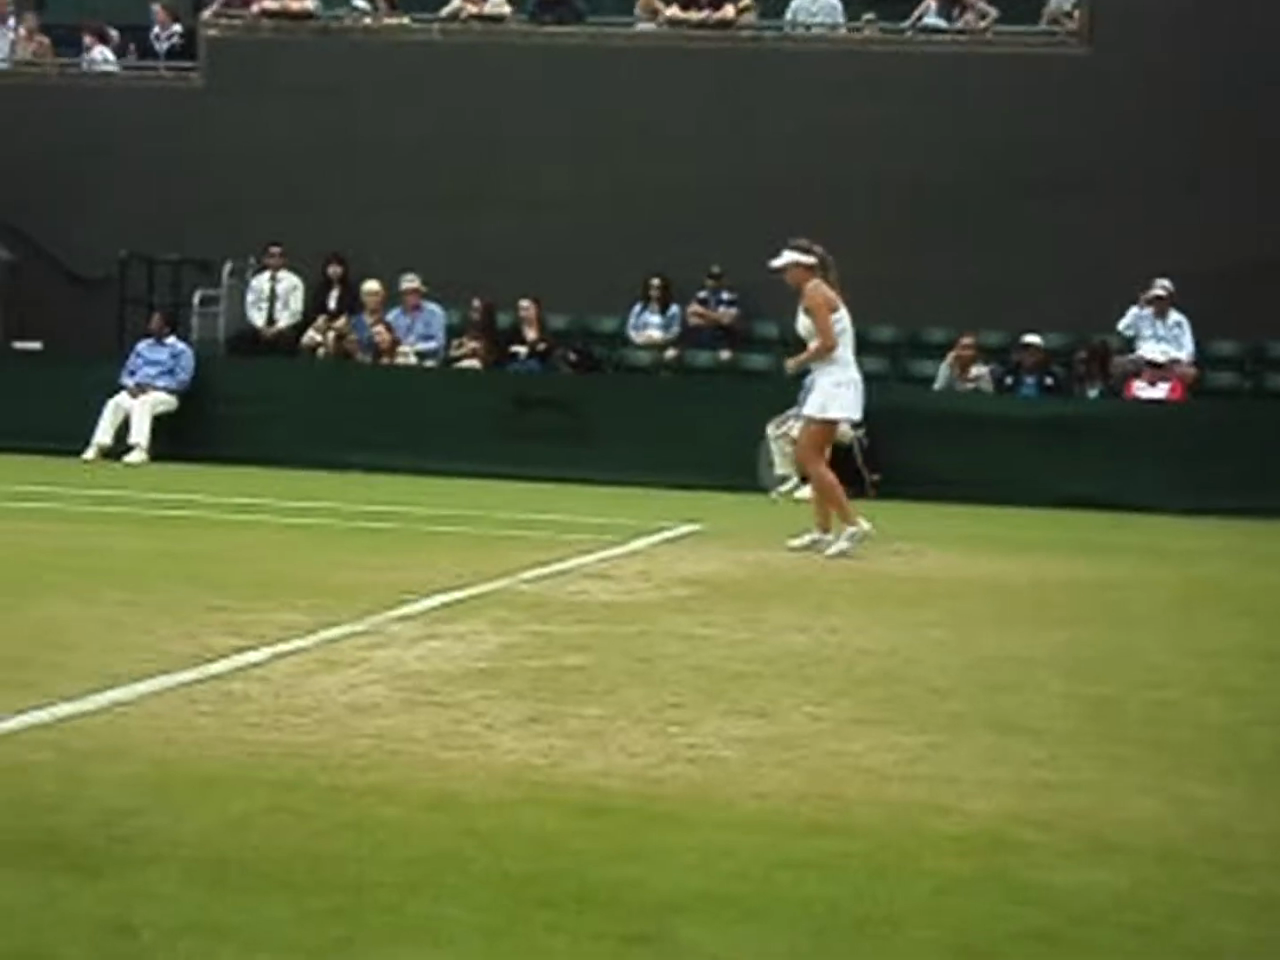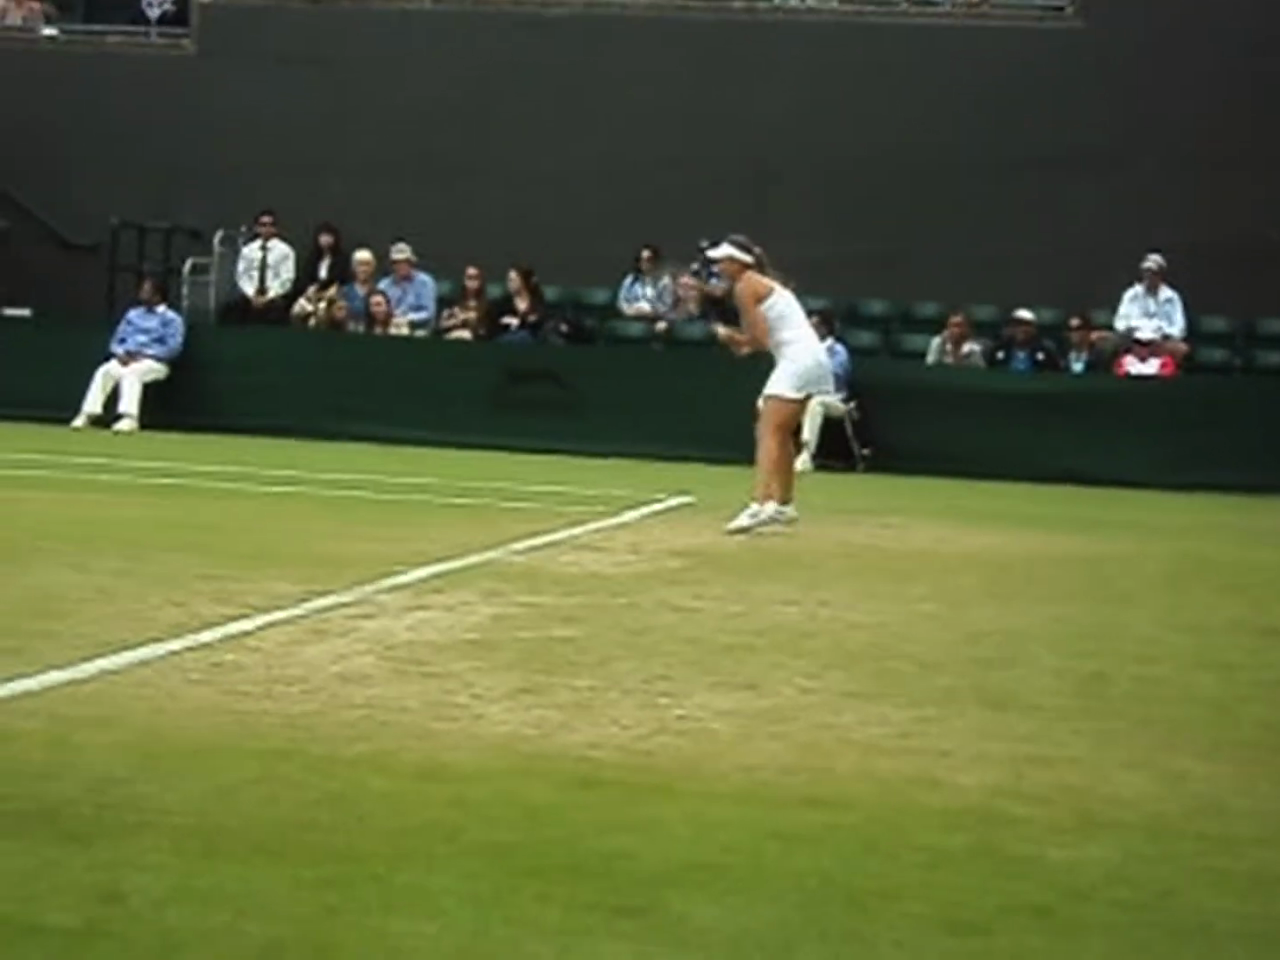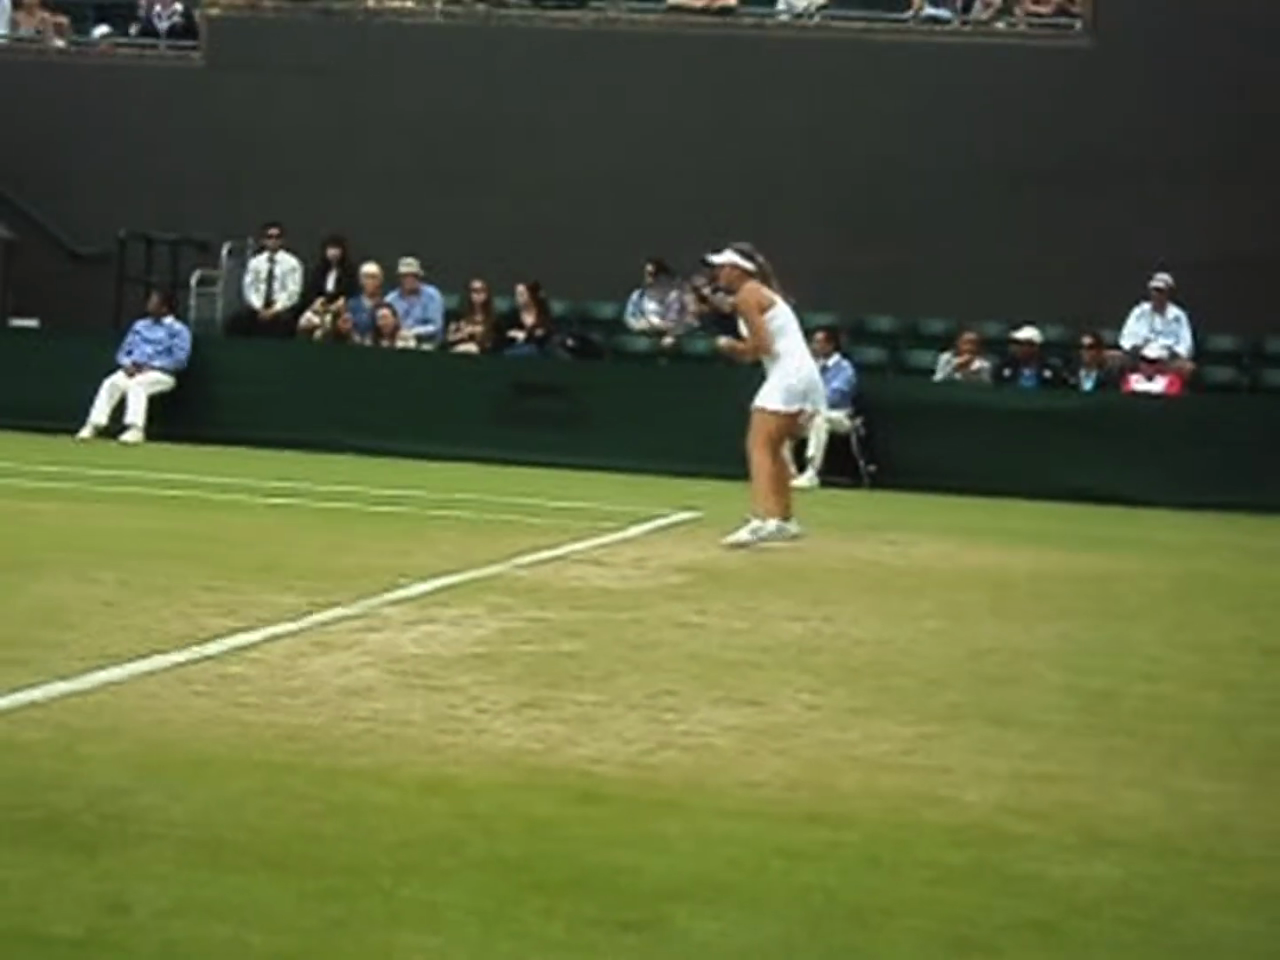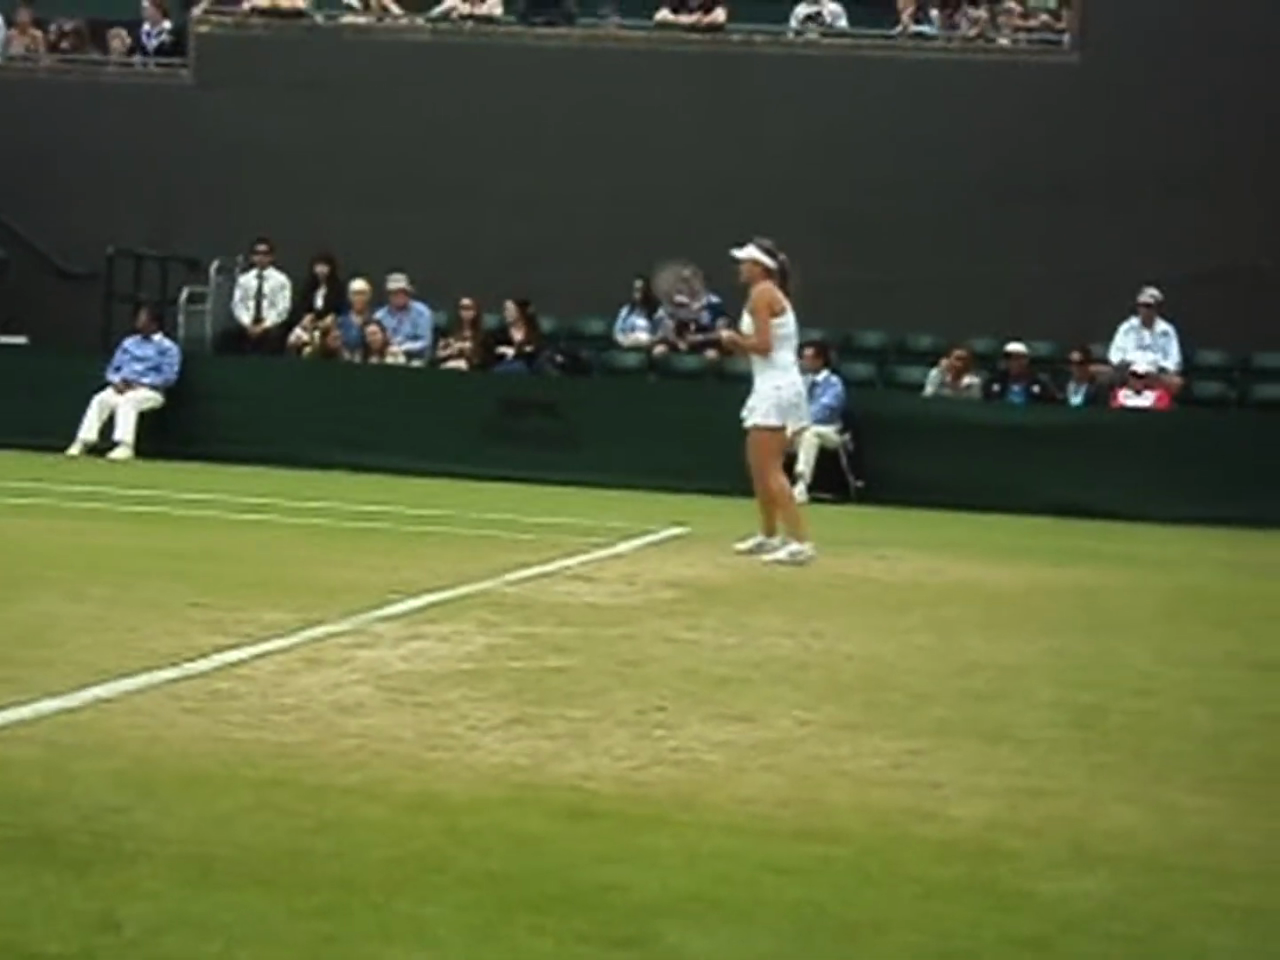
dt=1s
person 1, frame 1
left shoulder: (813, 293)
right shoulder: (820, 293)
left elbow: (829, 343)
right elbow: (833, 343)
left wrist: (798, 362)
left hip: (835, 383)
right hip: (834, 383)
left knee: (807, 457)
right knee: (812, 457)
left ankle: (854, 523)
right ankle: (825, 531)
person 1, frame 2
left shoulder: (743, 287)
right shoulder: (760, 284)
left elbow: (760, 337)
left wrist: (731, 337)
right wrist: (743, 343)
left hip: (798, 361)
right hip: (809, 359)
left knee: (767, 431)
right knee: (781, 432)
left ankle: (762, 505)
right ankle: (783, 505)
person 1, frame 3
left shoulder: (746, 294)
right shoulder: (760, 293)
left elbow: (762, 344)
left wrist: (734, 346)
right wrist: (741, 350)
left hip: (789, 376)
right hip: (798, 375)
left knee: (757, 445)
right knee: (772, 448)
left ankle: (761, 521)
right ankle: (785, 521)
person 1, frame 4
left shoulder: (761, 293)
right shoulder: (772, 295)
left elbow: (763, 345)
left wrist: (734, 338)
right wrist: (738, 343)
left hip: (775, 389)
right hip: (776, 388)
left knee: (769, 468)
right knee: (759, 464)
left ankle: (800, 542)
right ankle: (768, 536)
